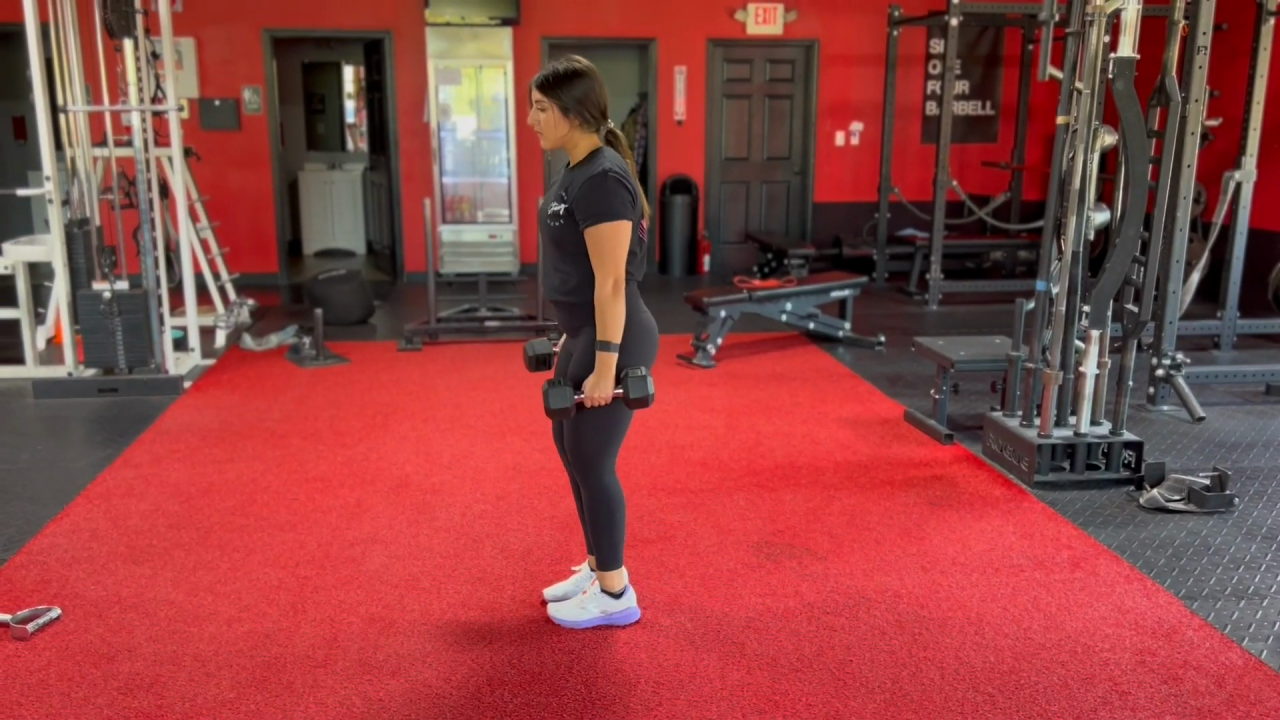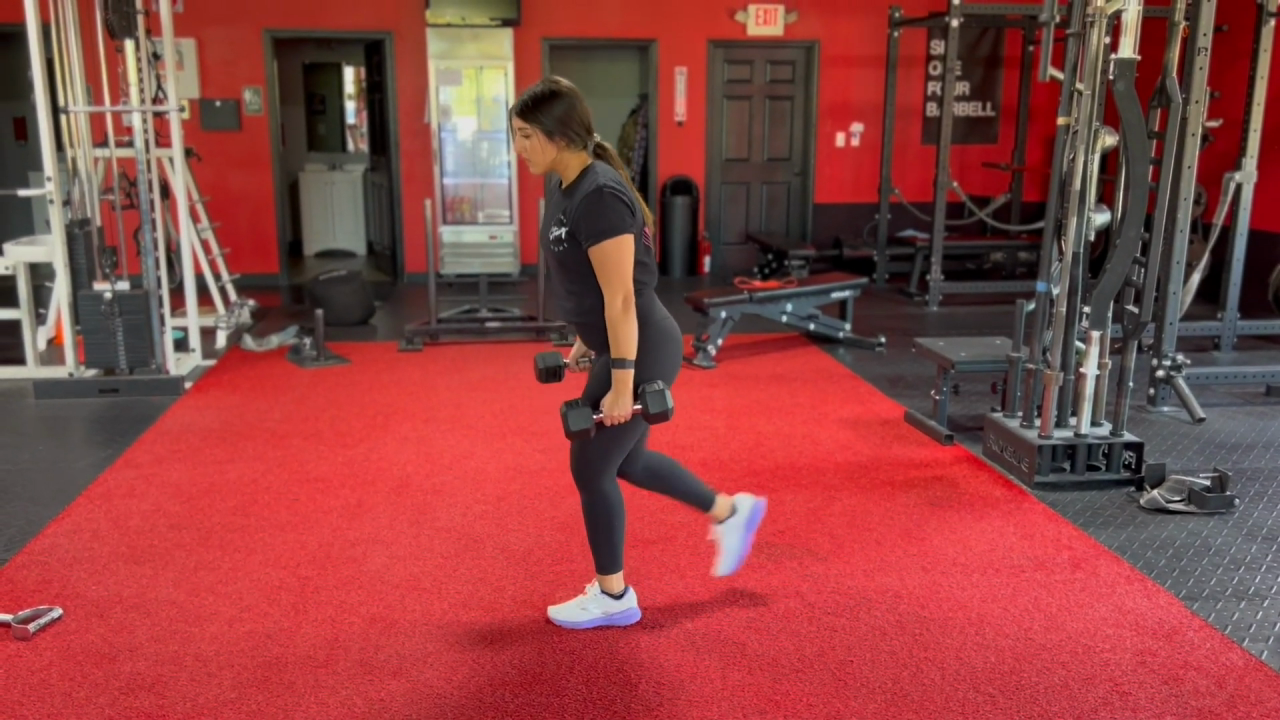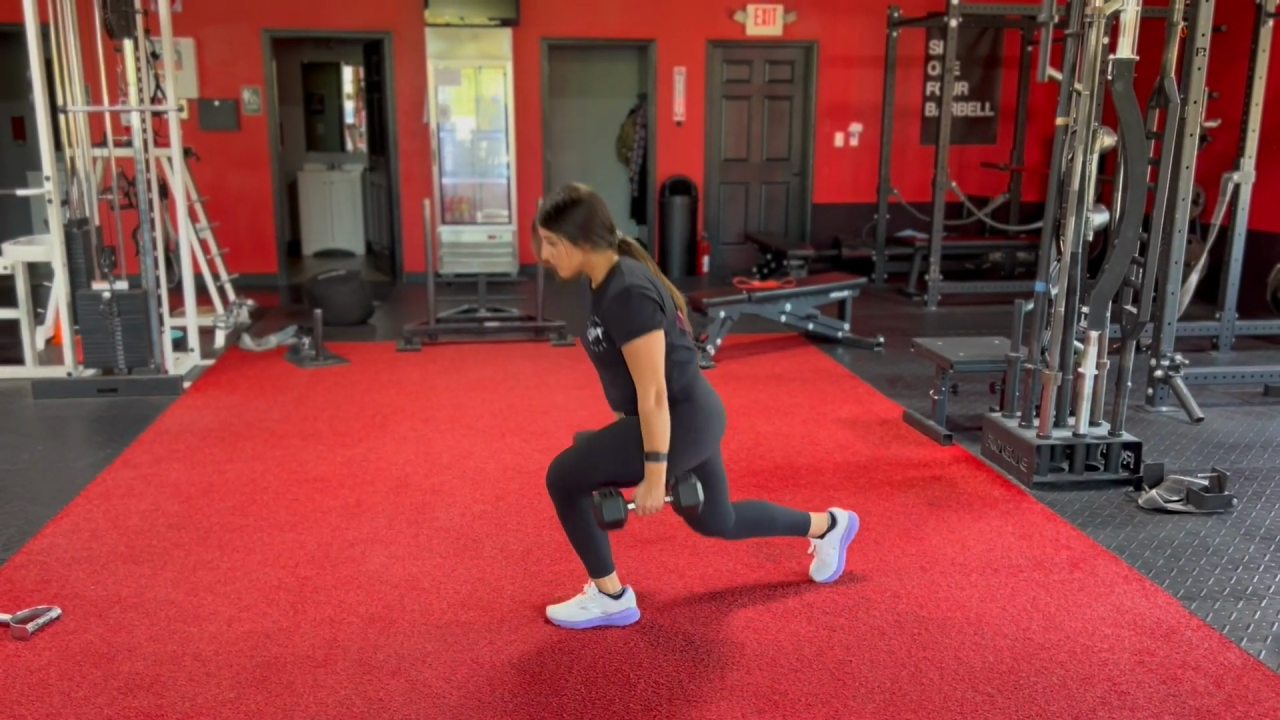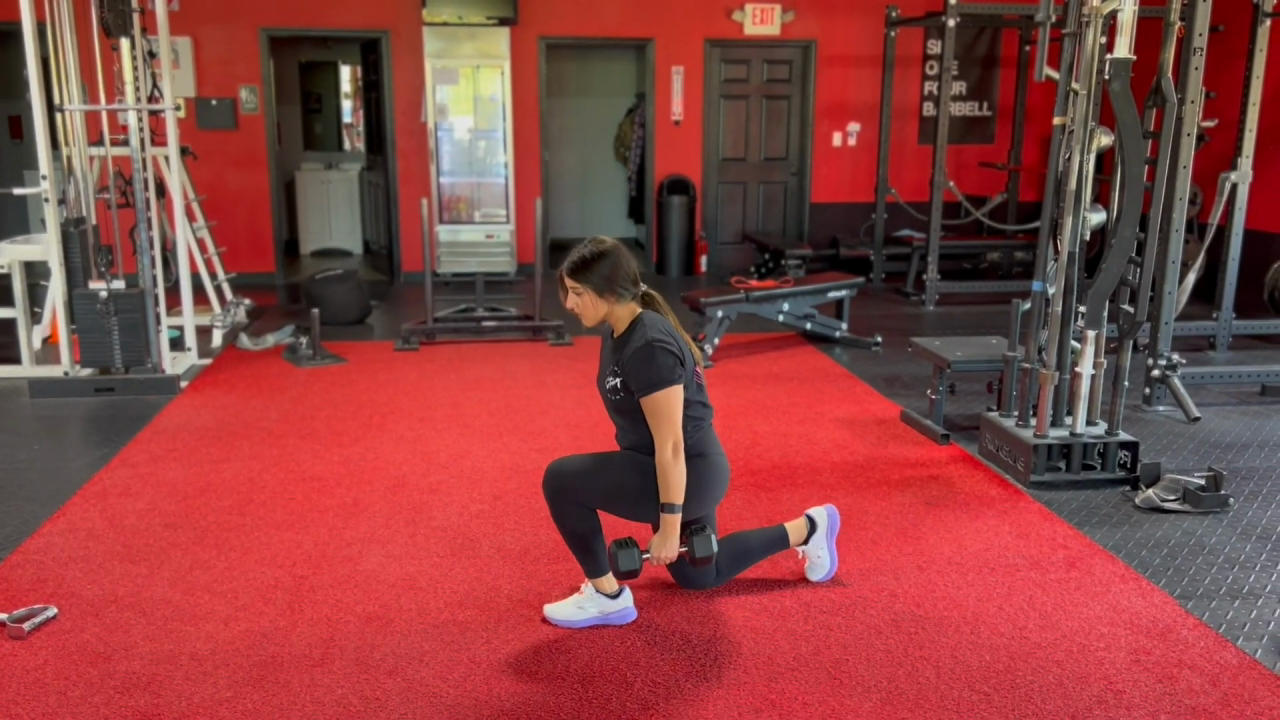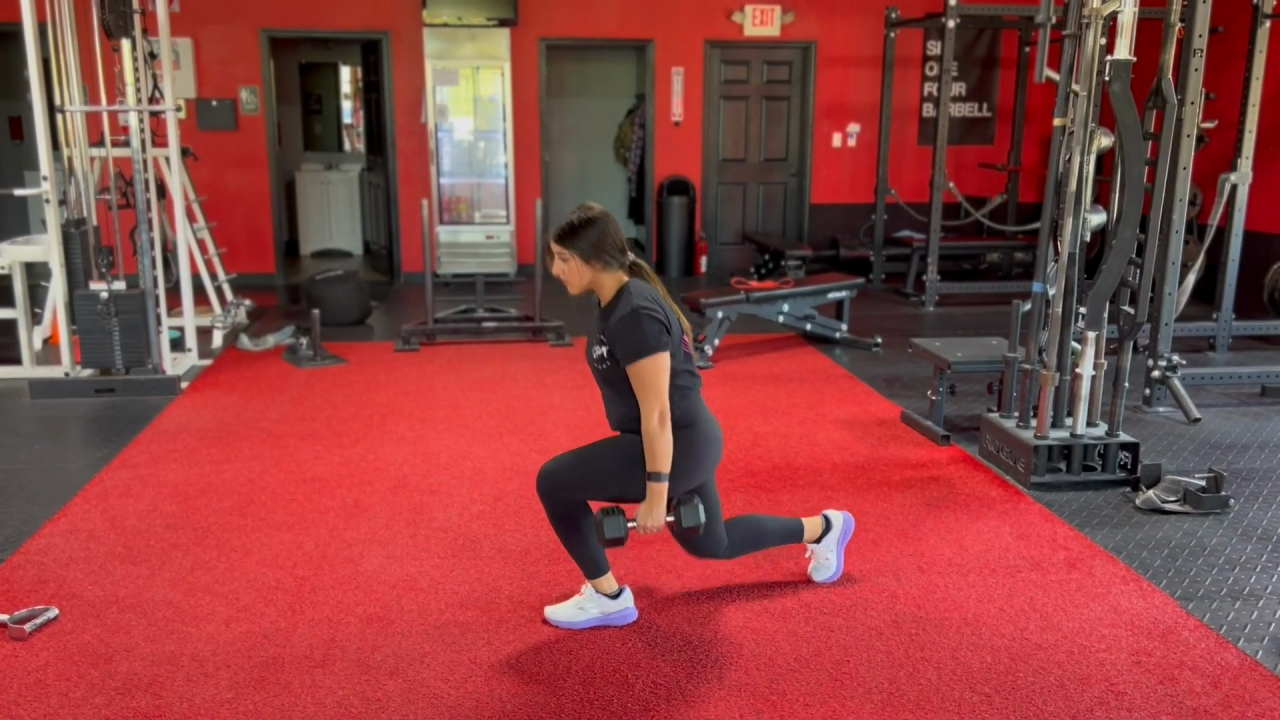
dt=0.4s
person 1, frame 1
left shoulder: (602, 180)
right shoulder: (579, 170)
left elbow: (612, 282)
left wrist: (604, 368)
left hip: (612, 341)
right hip: (589, 335)
left knee: (590, 461)
right knee: (573, 451)
left ankle: (614, 595)
right ankle: (598, 568)
person 1, frame 2
left shoulder: (599, 196)
right shoulder: (568, 188)
left elbow: (622, 297)
left wrist: (622, 384)
right wrist: (586, 344)
left hip: (643, 351)
right hip: (625, 345)
left knee: (592, 467)
right knee: (624, 458)
left ankle: (615, 597)
right ankle: (729, 513)
person 1, frame 3
left shoulder: (627, 295)
right shoulder: (605, 281)
left elbow: (653, 393)
left wrist: (654, 473)
right wrist: (625, 425)
left hip: (683, 421)
right hip: (690, 415)
left knee: (566, 477)
right knee: (716, 519)
left ankle: (610, 597)
right ankle: (829, 525)
person 1, frame 4
left shoulder: (648, 348)
right shoulder: (621, 330)
left elbow: (671, 447)
left wrist: (669, 527)
right wrist: (630, 478)
left hip: (690, 472)
right hip: (682, 469)
left knee: (561, 480)
right knee: (698, 575)
left ankle: (606, 596)
right ankle: (809, 528)
person 1, frame 5
left shoulder: (634, 316)
right shoulder: (615, 300)
left elbow: (657, 414)
left wrist: (656, 498)
right wrist: (625, 451)
left hip: (679, 444)
right hip: (686, 438)
left knee: (556, 483)
right knee: (710, 542)
left ankle: (606, 597)
right ankle: (823, 530)
